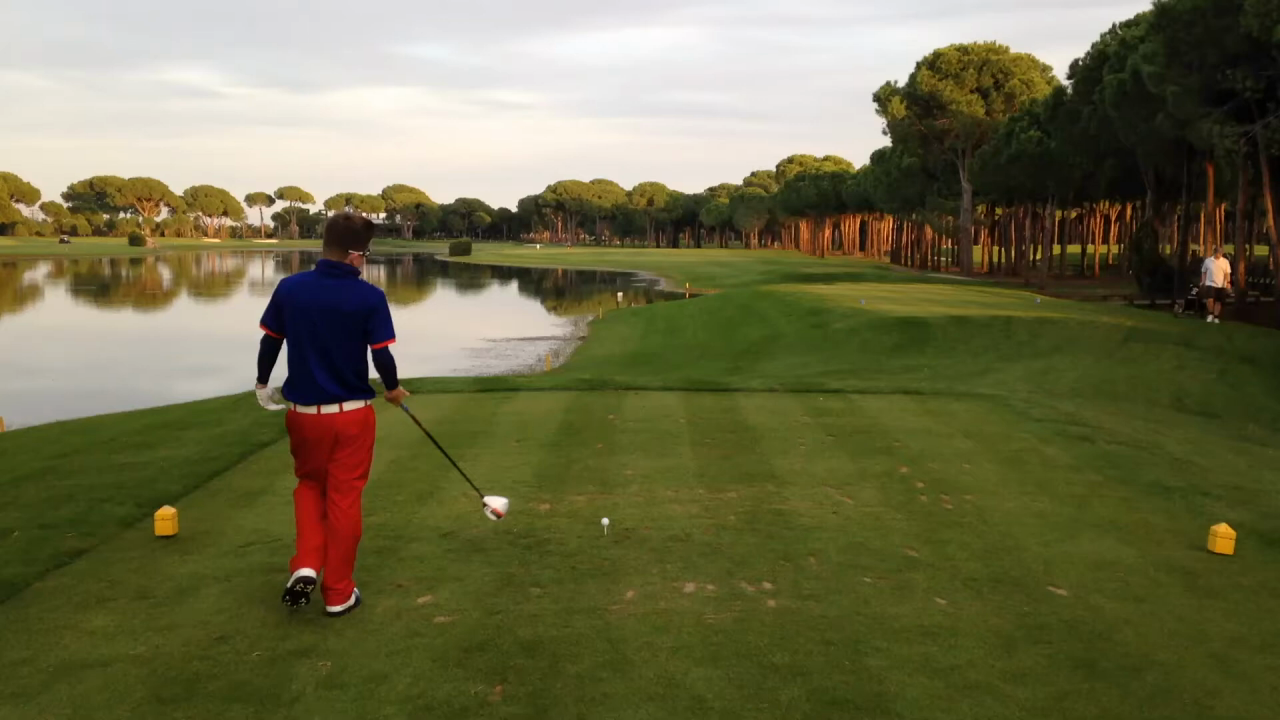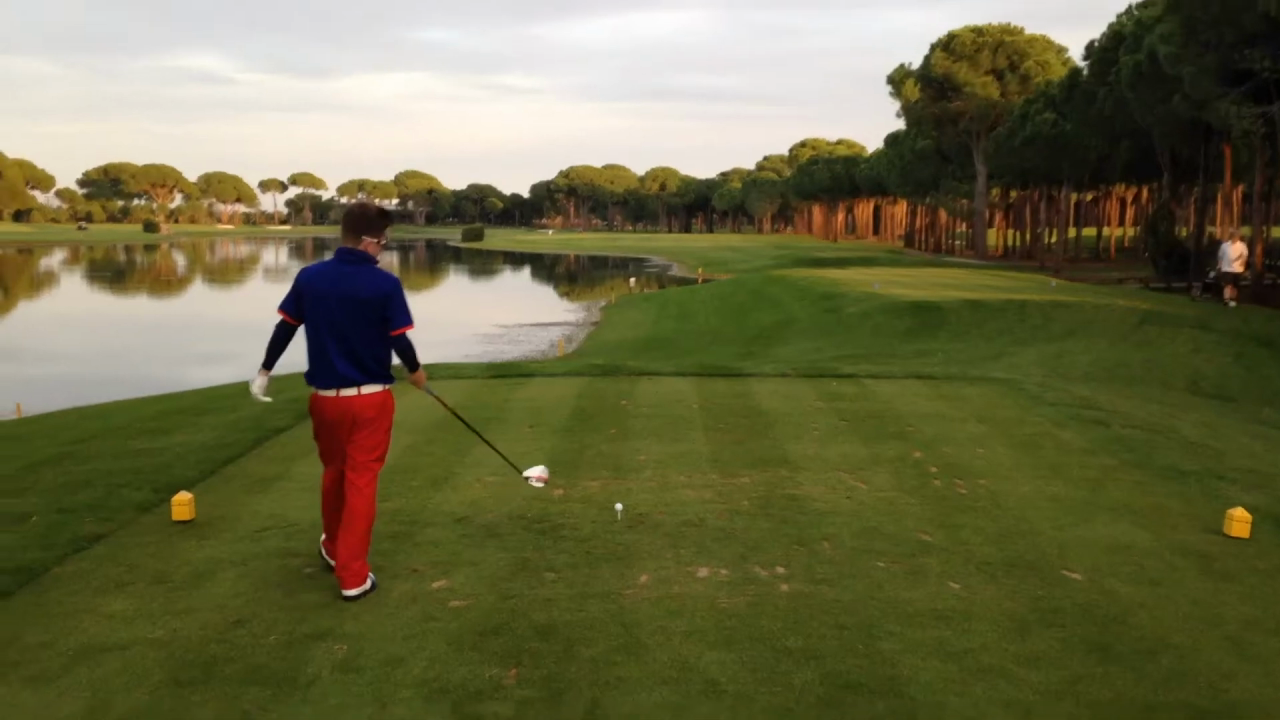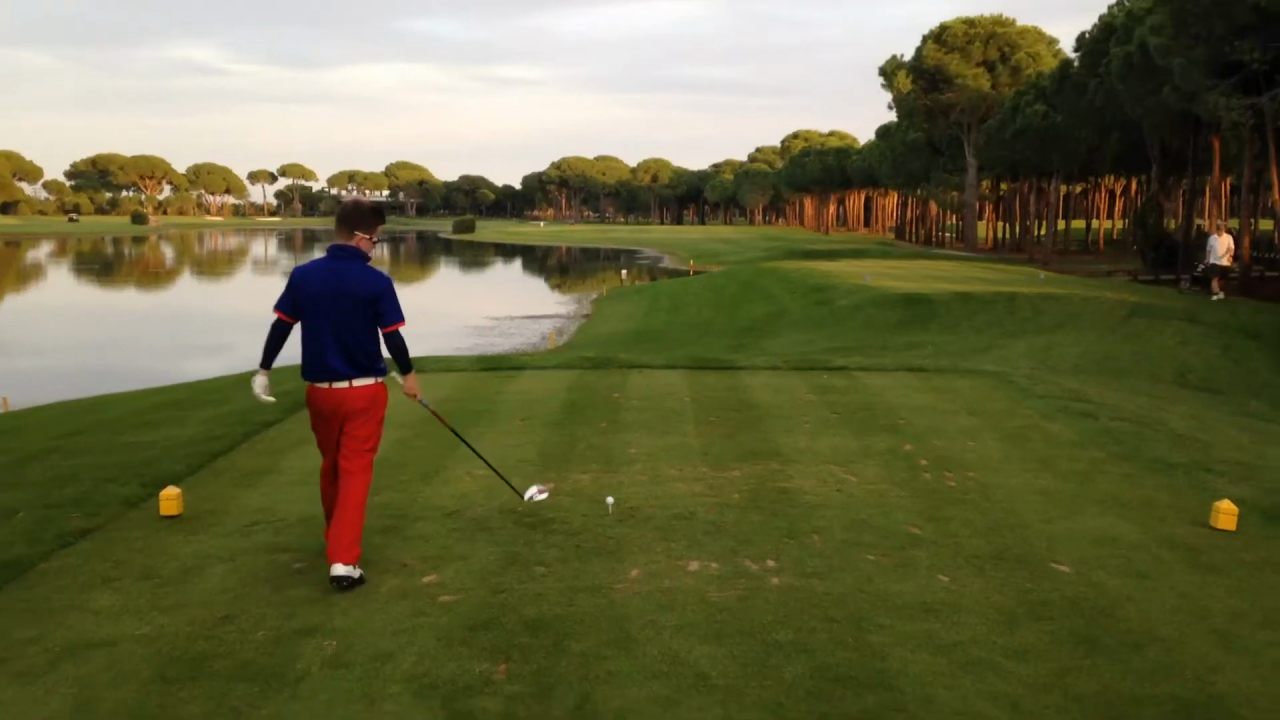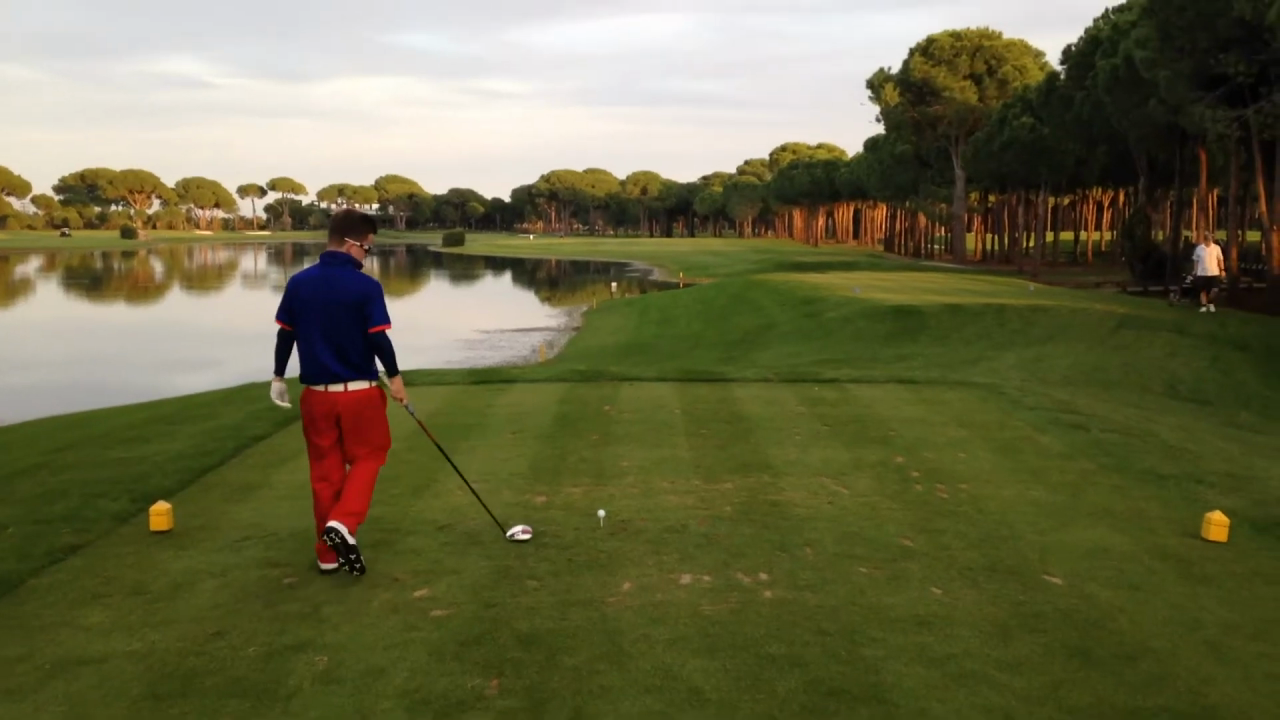
dt=0.2s
person 1, frame 1
left shoulder: (290, 289)
right shoulder: (369, 297)
left elbow: (270, 340)
right elbow: (382, 355)
left wrist: (263, 382)
right wrist: (393, 388)
left hip: (303, 412)
right hip: (351, 414)
left knee: (311, 488)
right knee: (344, 498)
left ankle: (306, 568)
right ankle: (338, 593)
person 1, frame 2
left shoulder: (309, 277)
right shoulder: (386, 284)
left elbow: (285, 326)
right elbow: (399, 339)
left wrist: (265, 370)
right wrist: (415, 370)
left hip: (325, 397)
right hip: (371, 398)
left knee: (334, 473)
right knee: (361, 482)
left ankle: (333, 547)
right ankle: (353, 576)
person 1, frame 3
left shoulder: (302, 275)
right shoulder: (377, 282)
left elbow: (281, 326)
right elbow: (393, 336)
left wrist: (264, 369)
right wrist: (408, 373)
left hip: (320, 389)
right hip: (364, 390)
left knee: (331, 465)
right knee: (355, 470)
left ankle: (337, 540)
right ankle: (344, 558)
person 1, frame 4
left shoulder: (298, 283)
right shoulder: (366, 286)
left elbow: (284, 335)
right elbow: (379, 338)
left wrist: (278, 377)
right wrist: (394, 378)
left hip: (316, 393)
right hip: (359, 392)
left knee: (324, 471)
right knee: (367, 459)
left ankle: (328, 550)
right ankle: (341, 524)
